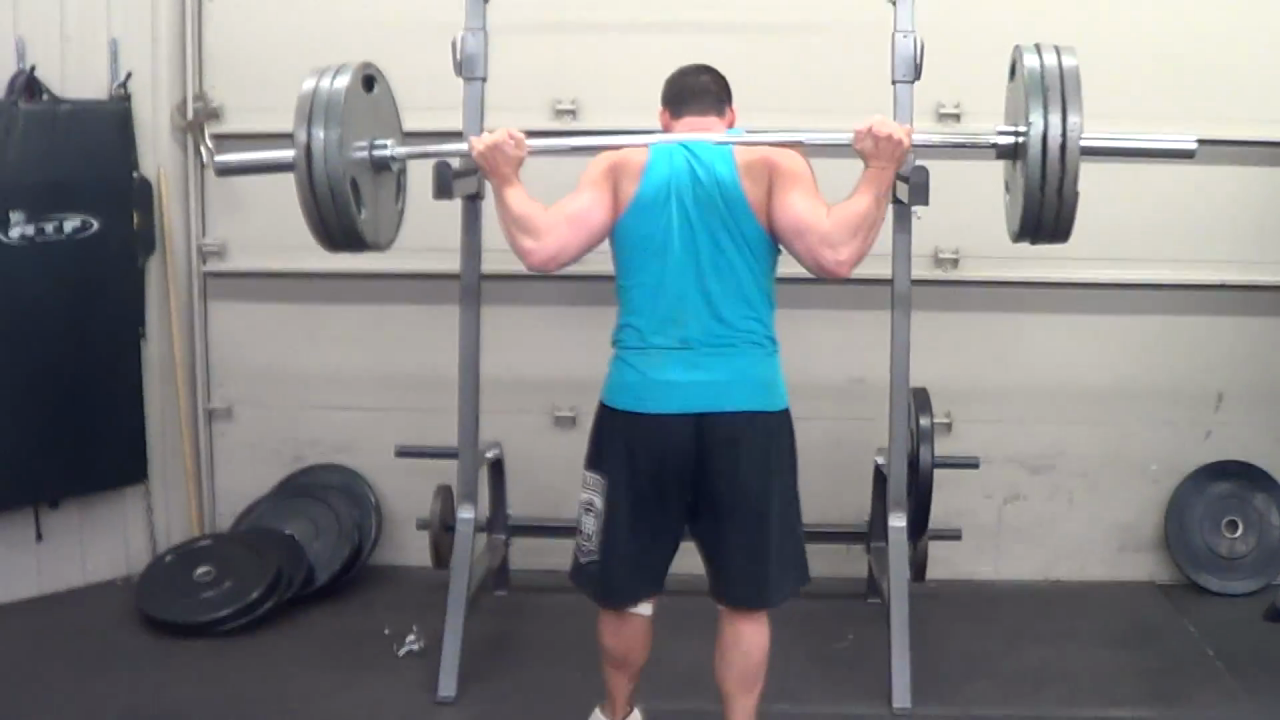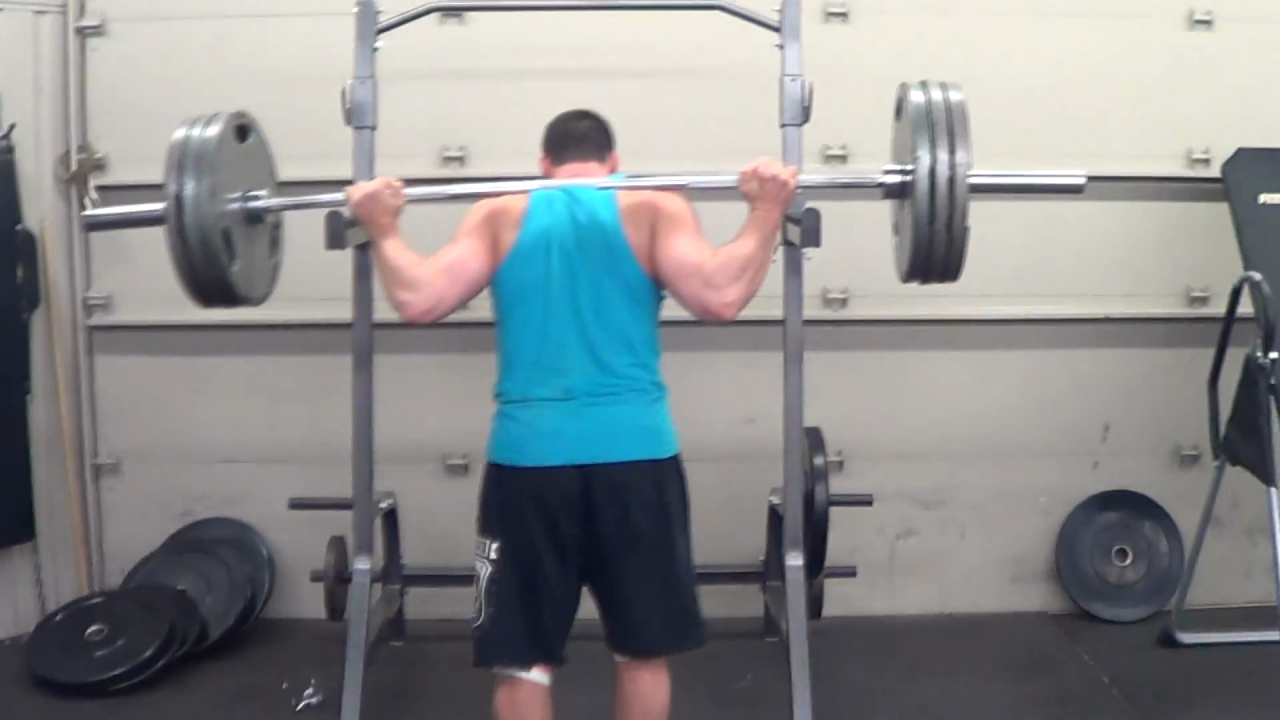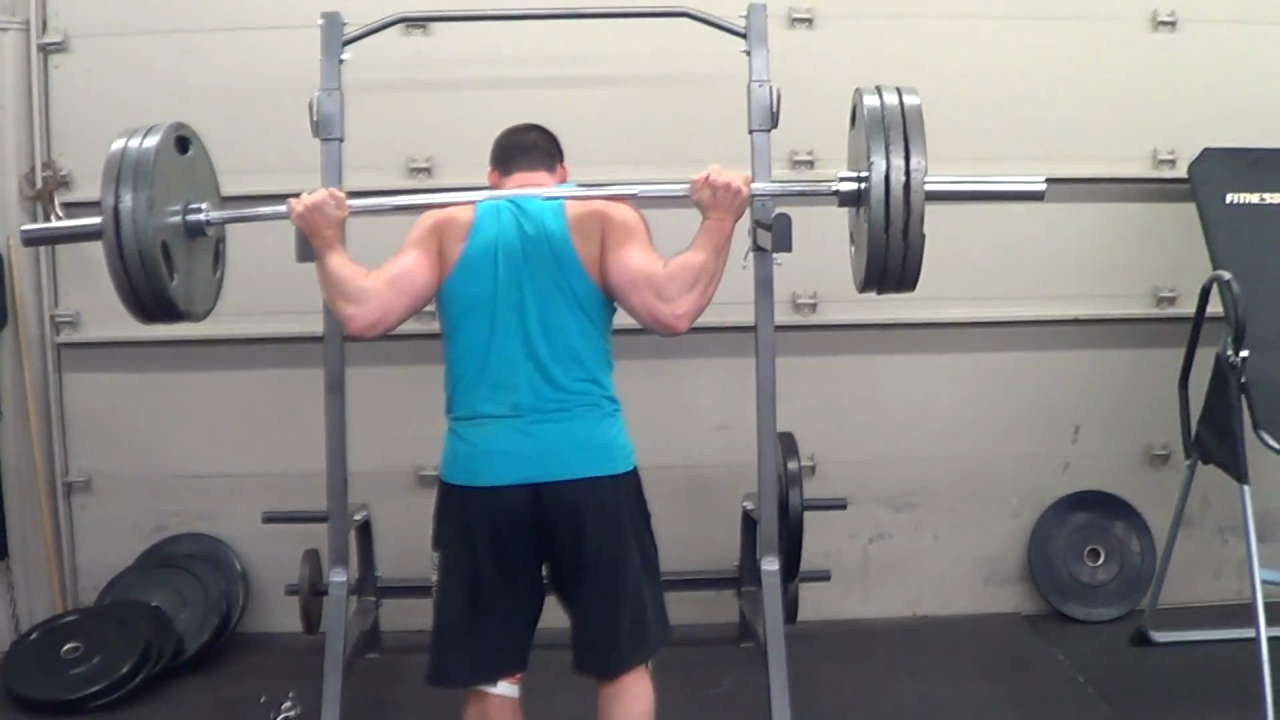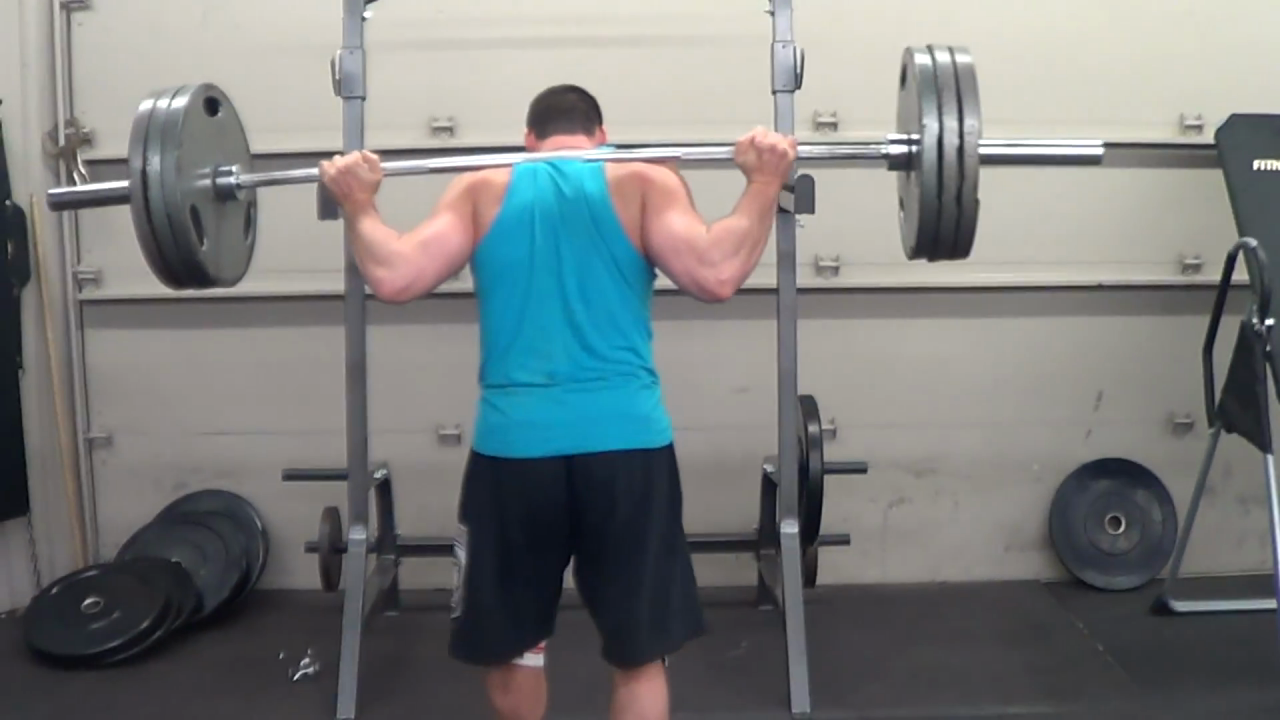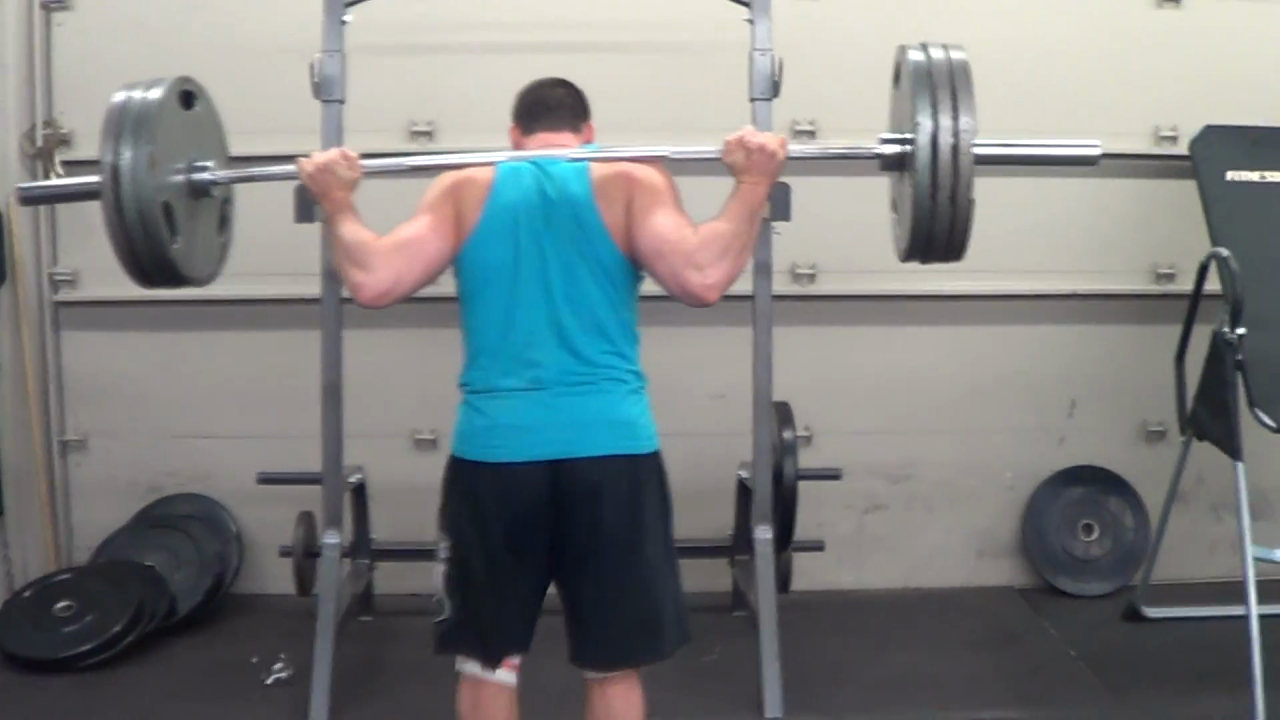
dt=0.4s
person 1, frame 1
left shoulder: (619, 167)
right shoulder: (772, 165)
left elbow: (542, 248)
right elbow: (835, 254)
left wrist: (505, 178)
right wrist: (880, 171)
left hip: (640, 405)
right hip: (747, 408)
left knee: (620, 588)
right knee: (746, 599)
person 1, frame 2
left shoulder: (498, 214)
right shoulder: (655, 208)
left elbow: (418, 300)
right elbow: (720, 298)
left wrist: (382, 227)
right wrist: (766, 214)
left hip: (528, 458)
right hip: (635, 455)
left knee: (522, 658)
right knee: (644, 647)
person 1, frame 3
left shoulder: (446, 228)
right shoulder: (604, 219)
left elbow: (363, 314)
right elbow: (672, 310)
left wrist: (327, 240)
right wrist: (719, 221)
left hip: (482, 475)
right hip: (591, 470)
right knee: (623, 660)
person 1, frame 4
left shoulder: (481, 190)
right shoulder: (644, 182)
left elbow: (395, 279)
right elbow: (716, 275)
left wrist: (358, 203)
right wrist: (764, 183)
left hip: (512, 444)
right hip: (626, 441)
left knee: (509, 640)
right knee: (639, 652)
person 1, frame 5
left shoulder: (463, 189)
right shoulder: (631, 182)
left elbow: (373, 282)
right elbow: (703, 279)
left wrist: (337, 202)
right wrist: (753, 184)
left hip: (493, 450)
right hip: (612, 449)
left knee: (487, 657)
right knee: (614, 660)
